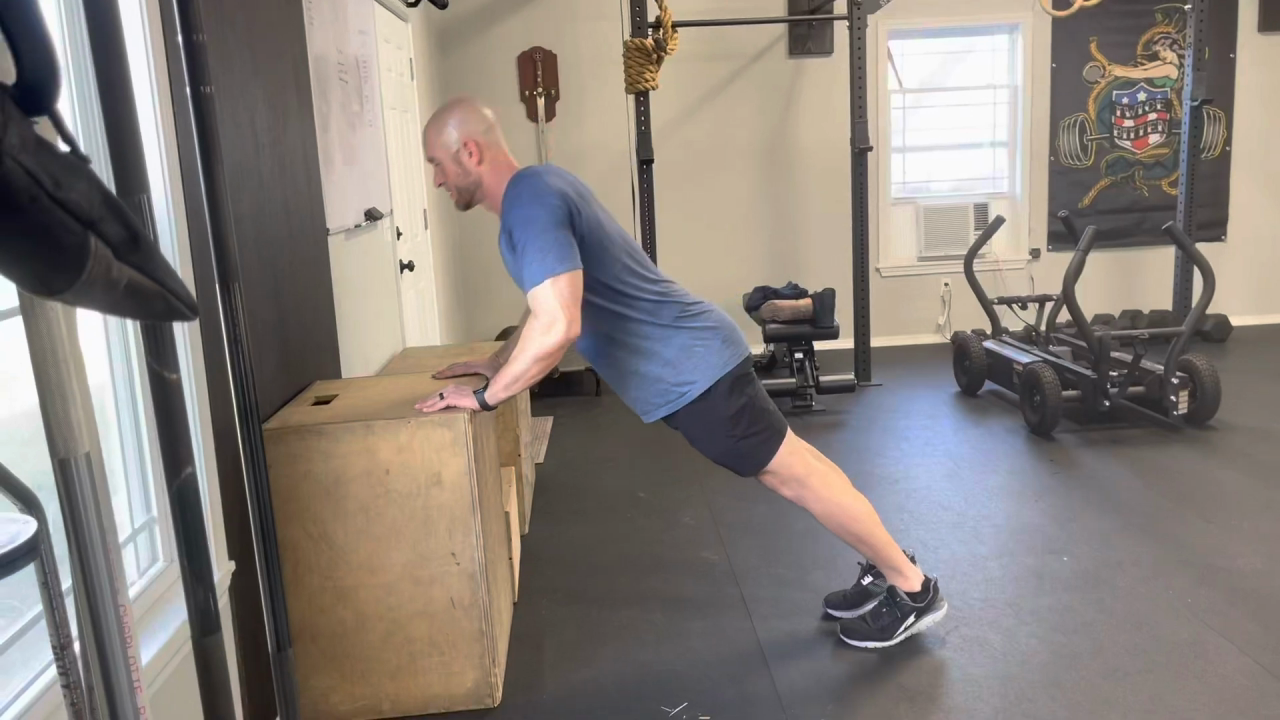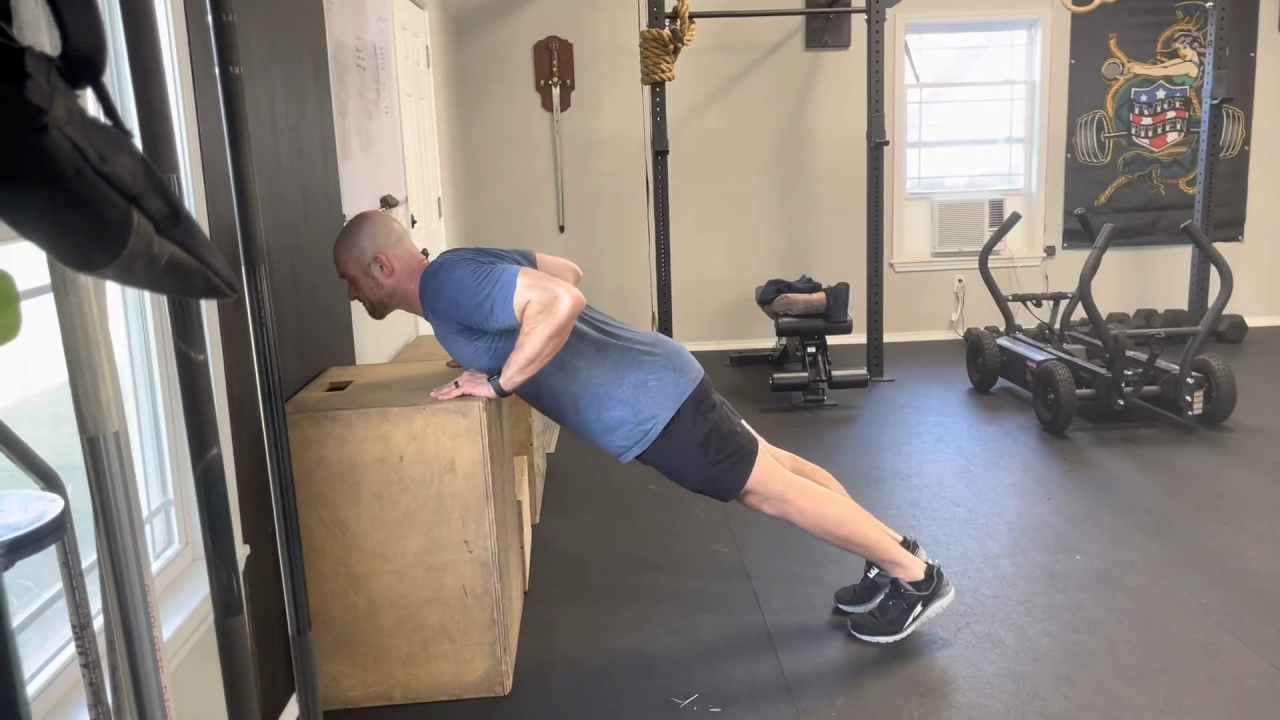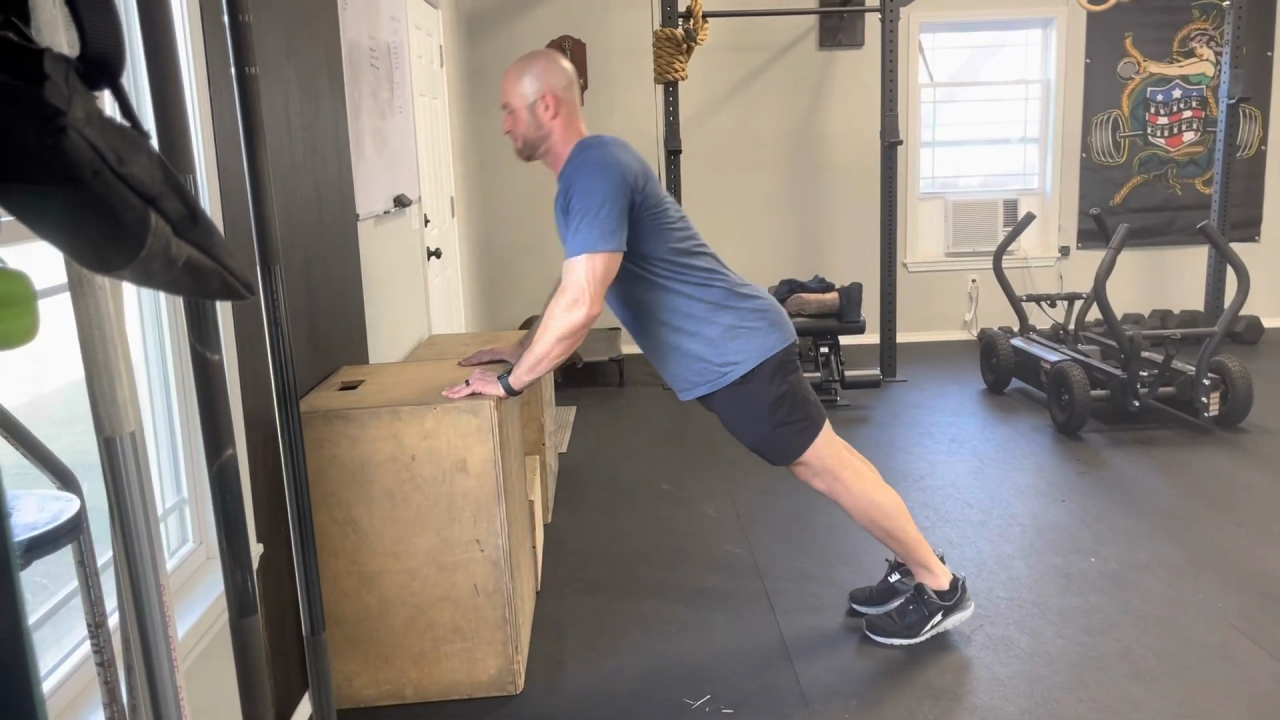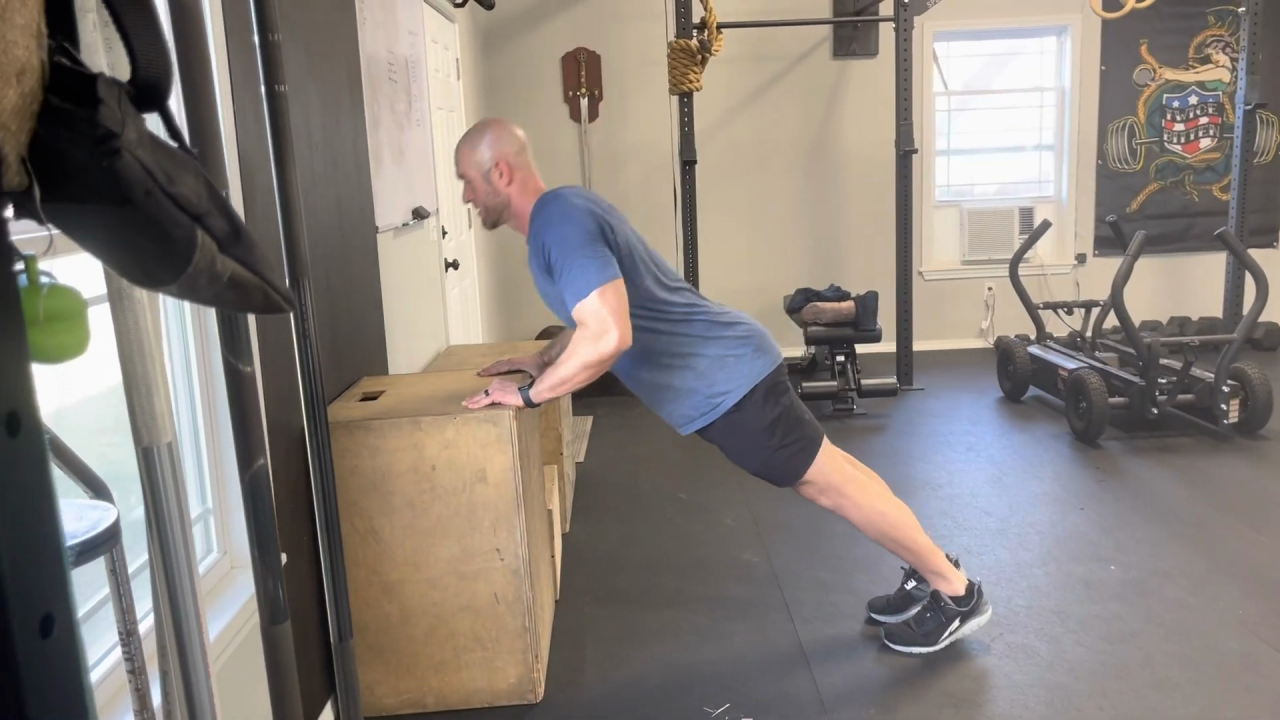
dt=1s
person 1, frame 1
left shoulder: (531, 203)
right shoulder: (536, 187)
left elbow: (557, 329)
right elbow: (556, 300)
left wrist: (485, 397)
right wrist: (496, 361)
left hip: (689, 370)
right hip: (694, 353)
left knee: (793, 475)
right knee: (792, 465)
left ankle: (913, 589)
right ankle: (885, 572)
person 1, frame 2
left shoulder: (450, 287)
right shoulder: (464, 268)
left elbow: (561, 301)
right elbow: (568, 271)
left wrist: (499, 382)
left hip: (651, 405)
right hip: (659, 381)
left knee: (774, 489)
right knee: (771, 469)
left ankle: (915, 577)
right ankle: (893, 553)
person 1, frame 3
left shoulder: (592, 172)
right shoulder: (598, 160)
left elbow: (580, 305)
right elbow: (580, 288)
left wrist: (511, 383)
right wrist: (525, 349)
left hip: (731, 355)
right hip: (735, 343)
left knee: (827, 467)
right knee: (825, 461)
left ankle: (940, 589)
right ankle: (915, 569)
person 1, frame 4
left shoulder: (559, 224)
right shoulder: (563, 210)
left elbow: (610, 337)
left wrist: (528, 393)
right wrist: (543, 357)
left hip: (723, 380)
right hip: (729, 363)
left knee: (830, 482)
right knee: (830, 471)
left ankle: (957, 593)
right ankle: (929, 575)
